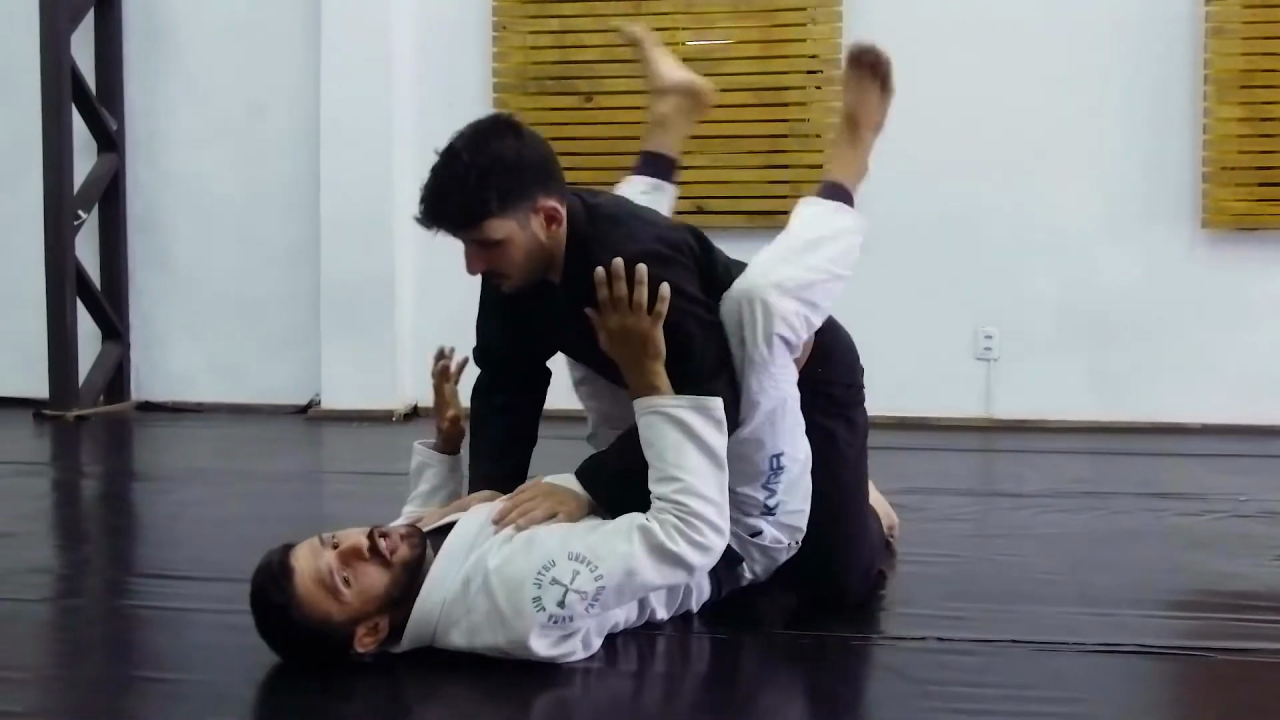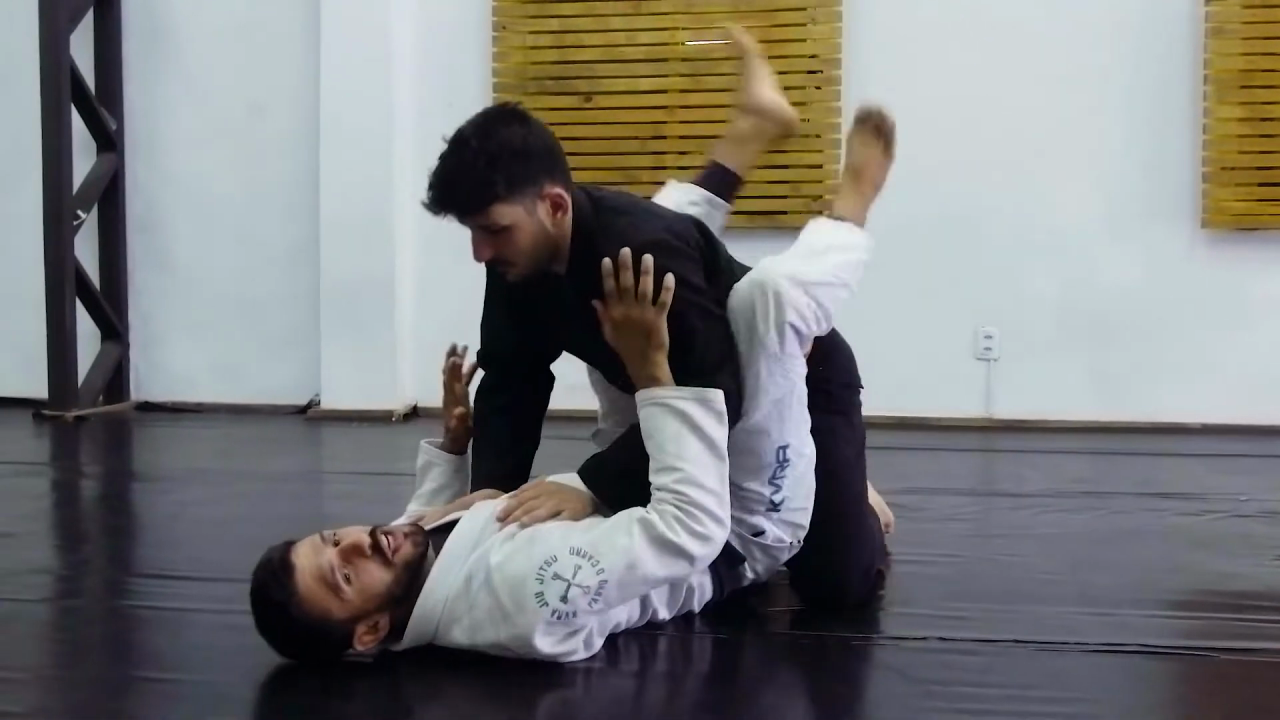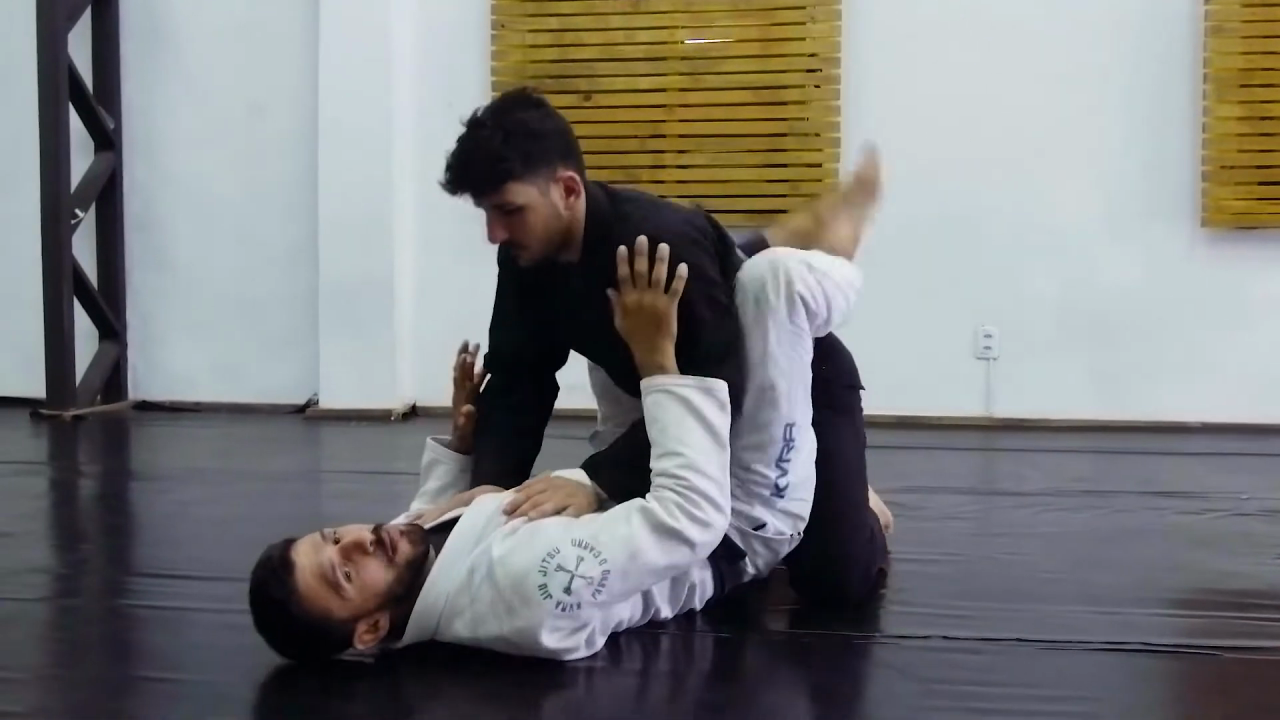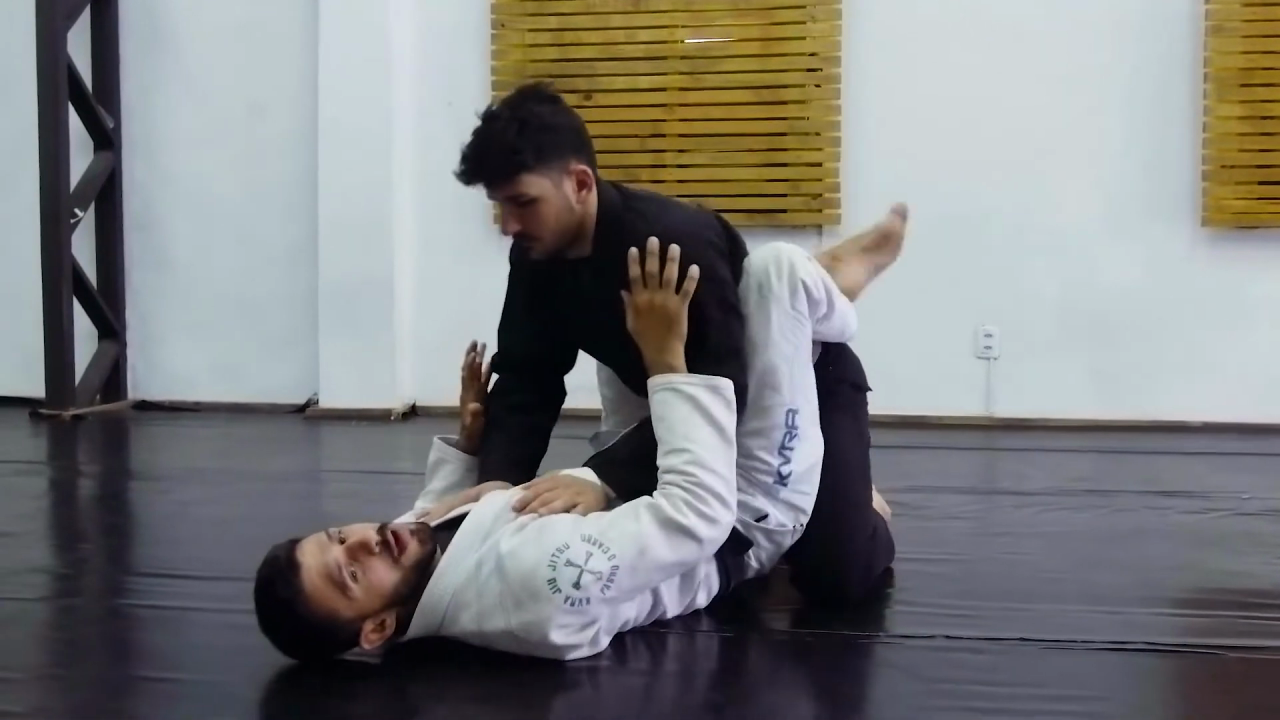
dt=0.1s
person 1, frame 1
left shoulder: (414, 575)
right shoulder: (516, 596)
right elbow: (690, 542)
left wrist: (443, 441)
right wrist: (651, 385)
left hip: (623, 503)
right hip: (733, 538)
right knee: (758, 302)
right ankle: (841, 176)
person 1, frame 2
left shoulder: (406, 591)
right shoulder: (517, 597)
right elbow: (693, 525)
left wrist: (451, 438)
right wrist: (650, 370)
left hip: (619, 515)
right hip: (739, 540)
left knee: (607, 304)
right knee: (767, 294)
right ankle: (841, 218)
person 1, frame 3
left shoulder: (405, 549)
right shoulder: (521, 588)
right elbow: (691, 519)
left wrist: (460, 434)
right wrist: (657, 358)
left hip: (628, 488)
right hip: (738, 526)
right knee: (770, 279)
right ankle: (831, 264)
person 1, frame 4
left shoulder: (407, 552)
right shoulder: (528, 582)
right elbow: (698, 514)
left wrist: (467, 434)
right wrist: (665, 358)
left hip: (633, 489)
right hip: (745, 523)
right knee: (773, 269)
right ankle: (835, 285)
person 2, frame 1
left shoulder: (641, 260)
right shoulder: (516, 260)
right elbow: (508, 382)
left wrist: (587, 487)
right wrist: (488, 492)
left hip: (801, 375)
right hip: (688, 387)
left knee: (835, 582)
left ankle: (860, 506)
person 2, frame 2
left shoulder: (647, 250)
right shoulder: (520, 257)
right elbow: (513, 383)
left wrist: (590, 486)
right wrist: (491, 492)
left hip: (796, 377)
right hip: (683, 386)
left knee: (835, 583)
left ankle: (856, 506)
person 2, frame 3
left shoulder: (662, 242)
right shoulder: (526, 256)
right elbow: (517, 382)
left wrist: (594, 481)
right wrist: (491, 484)
left knee: (834, 581)
left ankle: (851, 509)
person 2, frame 4
left shoulder: (675, 243)
right shoulder: (536, 255)
right elbow: (528, 382)
left wrist: (604, 479)
right wrist: (499, 483)
left knee: (835, 578)
left ankle: (860, 508)
